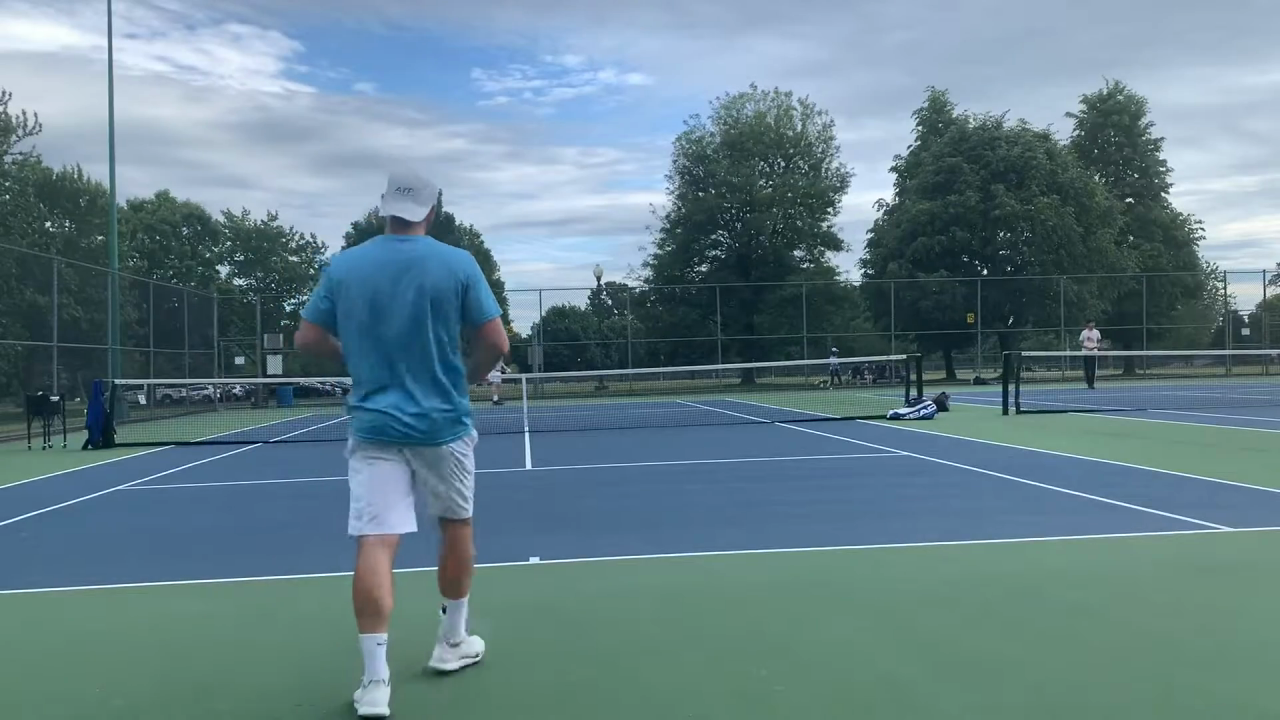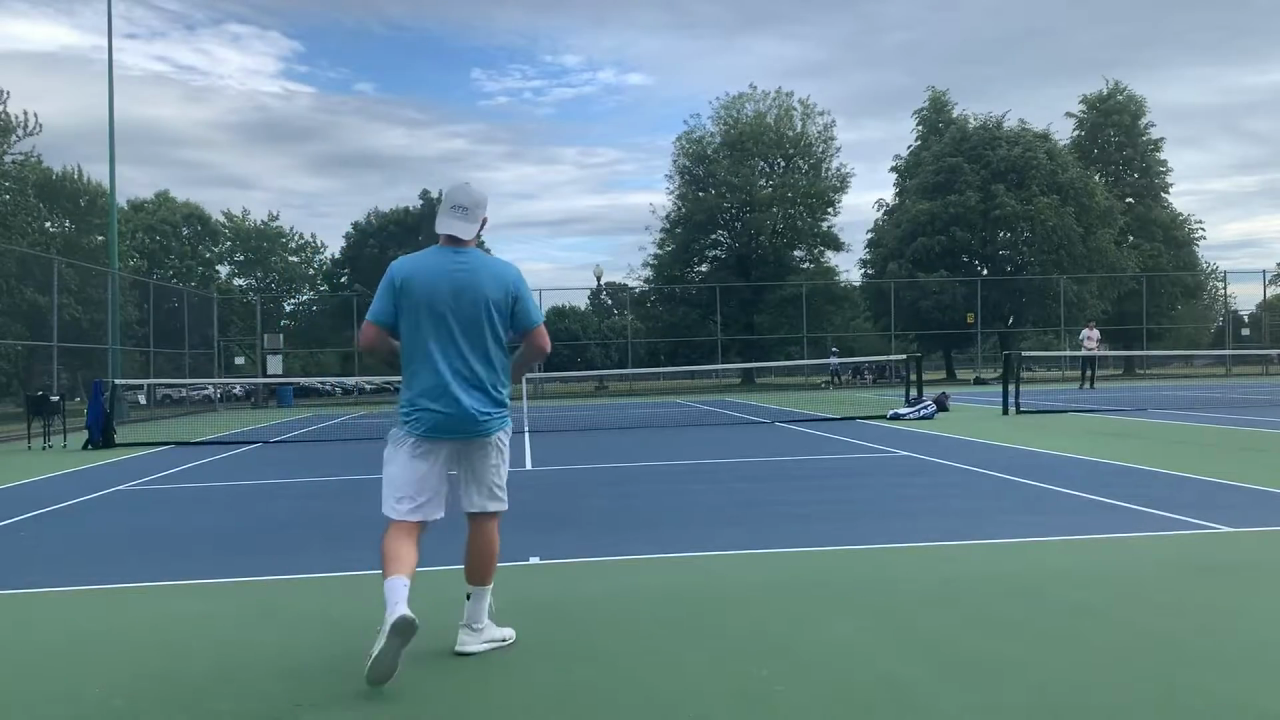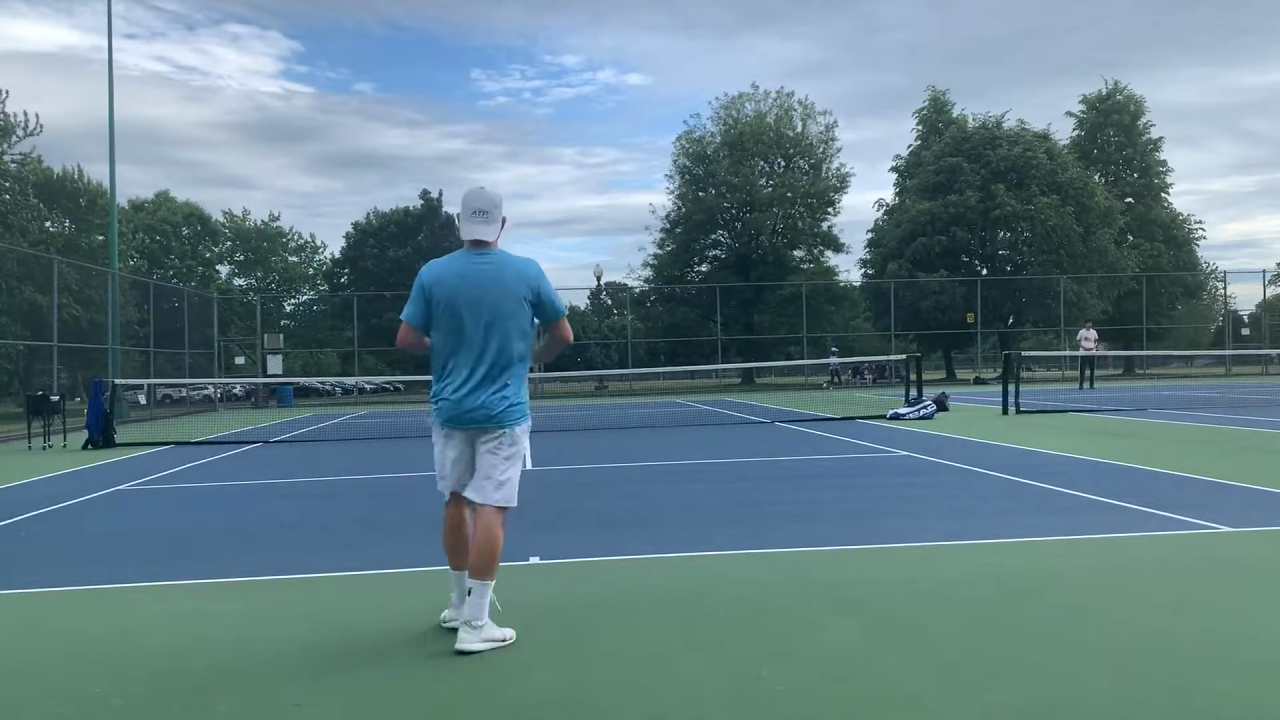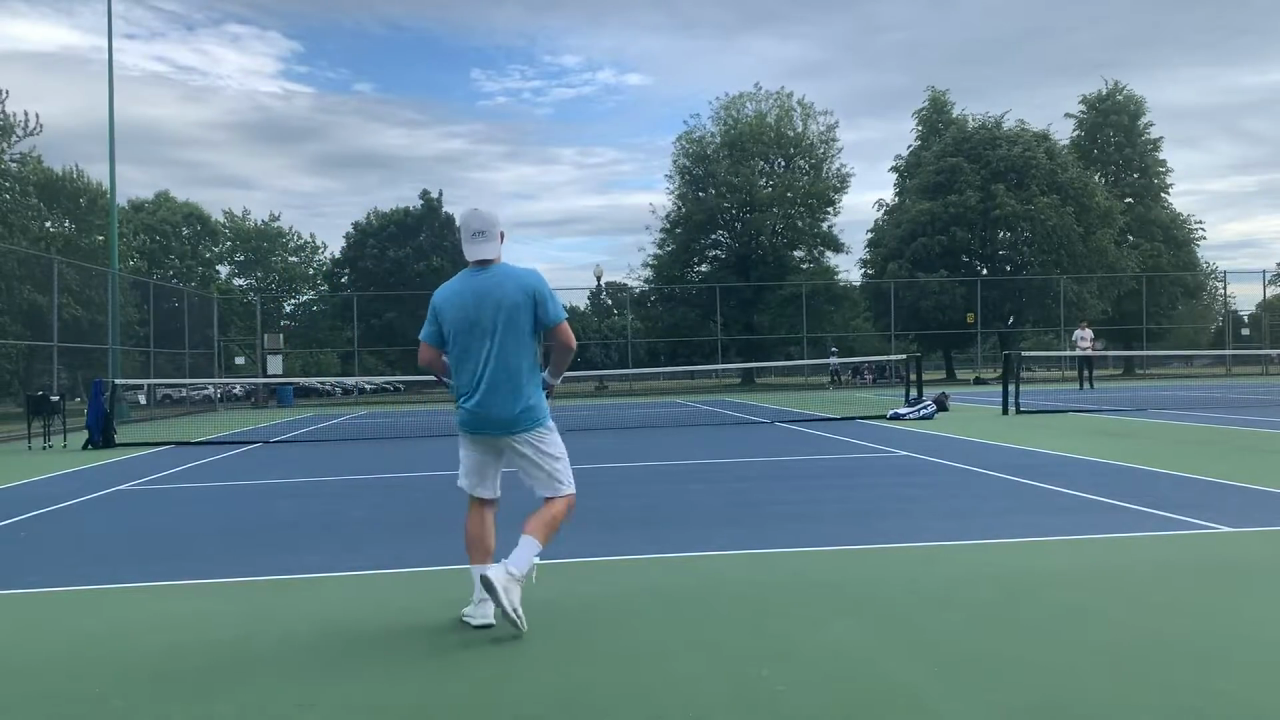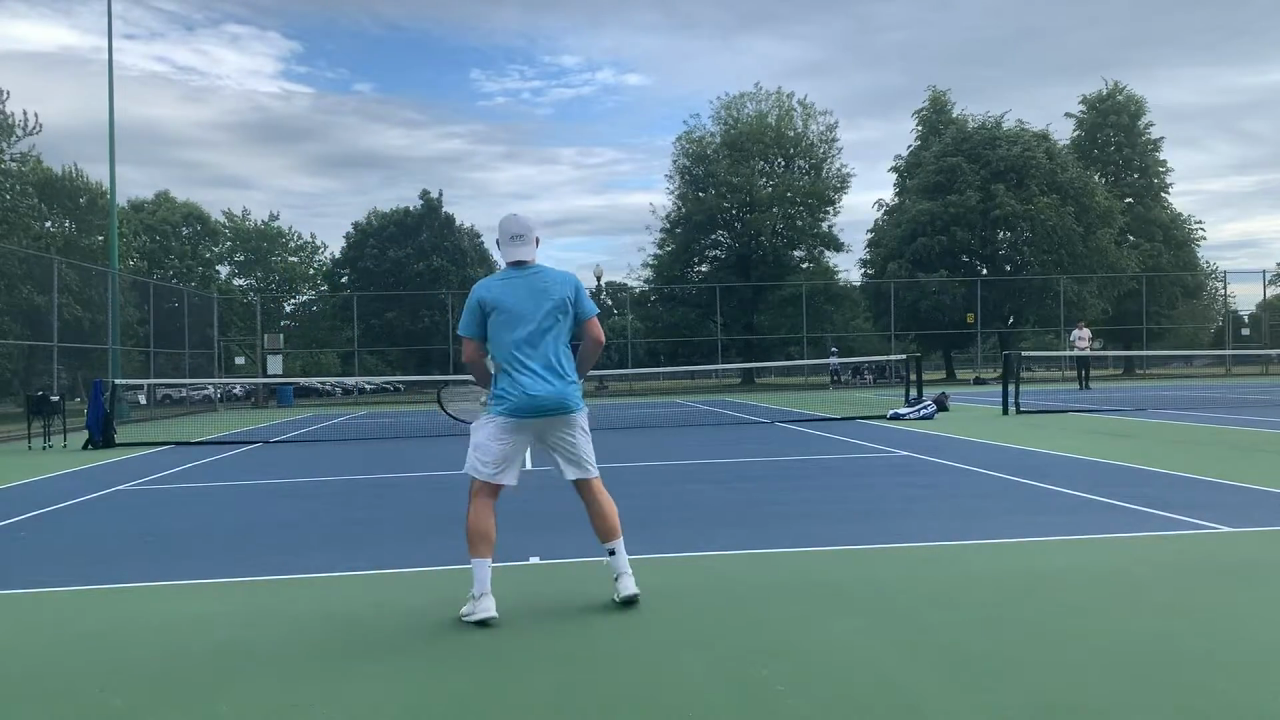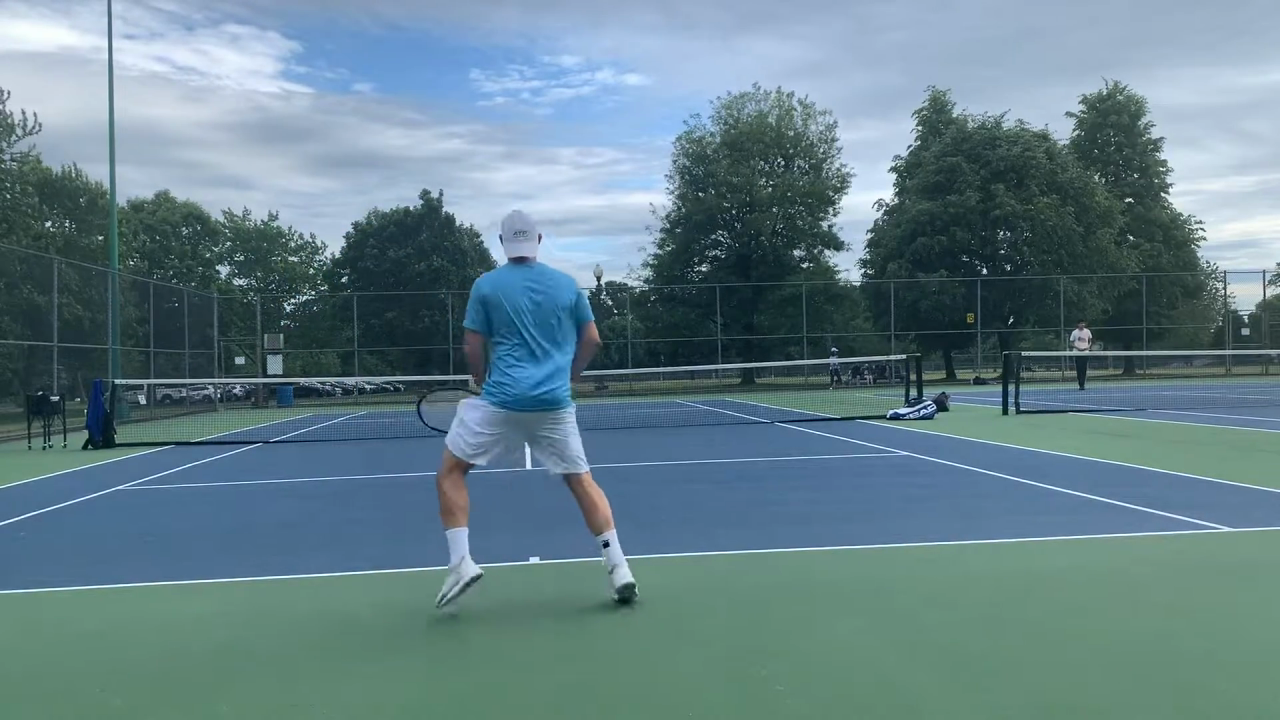
dt=0.3s
person 1, frame 1
left shoulder: (344, 265)
right shoulder: (458, 264)
left elbow: (306, 338)
right elbow: (497, 342)
right wrist: (468, 378)
left hip: (374, 427)
right hip: (443, 425)
left knee: (376, 544)
right knee: (456, 527)
right ankle: (450, 642)
person 1, frame 2
left shoulder: (403, 270)
right shoulder: (505, 275)
left elbow: (369, 339)
right elbow: (540, 346)
left hip: (420, 420)
right hip: (485, 419)
left knee: (403, 525)
right knee: (483, 518)
left ankle: (397, 609)
right ankle: (475, 626)
person 1, frame 3
left shoulder: (431, 274)
right shoulder: (528, 272)
left elbow: (405, 340)
right elbow: (563, 336)
left hip: (451, 411)
right hip: (504, 412)
left knee: (456, 503)
right knee: (490, 510)
left ankle: (463, 604)
right ankle: (475, 624)
person 1, frame 4
left shoulder: (444, 295)
right shoulder: (529, 281)
left elbow: (427, 360)
right elbow: (566, 343)
right wrist: (551, 378)
left hip: (473, 418)
right hip: (526, 416)
left knee: (480, 503)
right knee: (560, 498)
left ankle: (482, 601)
right ankle: (508, 573)
person 1, frame 5
left shoulder: (483, 290)
right shoulder: (568, 282)
left elbow: (470, 356)
right elbow: (596, 338)
left hip: (511, 408)
right hip: (563, 405)
left knee: (481, 494)
right knee: (591, 487)
left ankle: (482, 596)
right ankle: (624, 577)
person 1, frame 6
left shoulder: (486, 285)
right shoulder: (567, 284)
left elbow: (473, 349)
right elbow: (592, 341)
left hip: (502, 400)
right hip: (554, 401)
left knee: (450, 472)
right knee: (582, 482)
left ankle: (460, 562)
right ankle: (618, 567)
